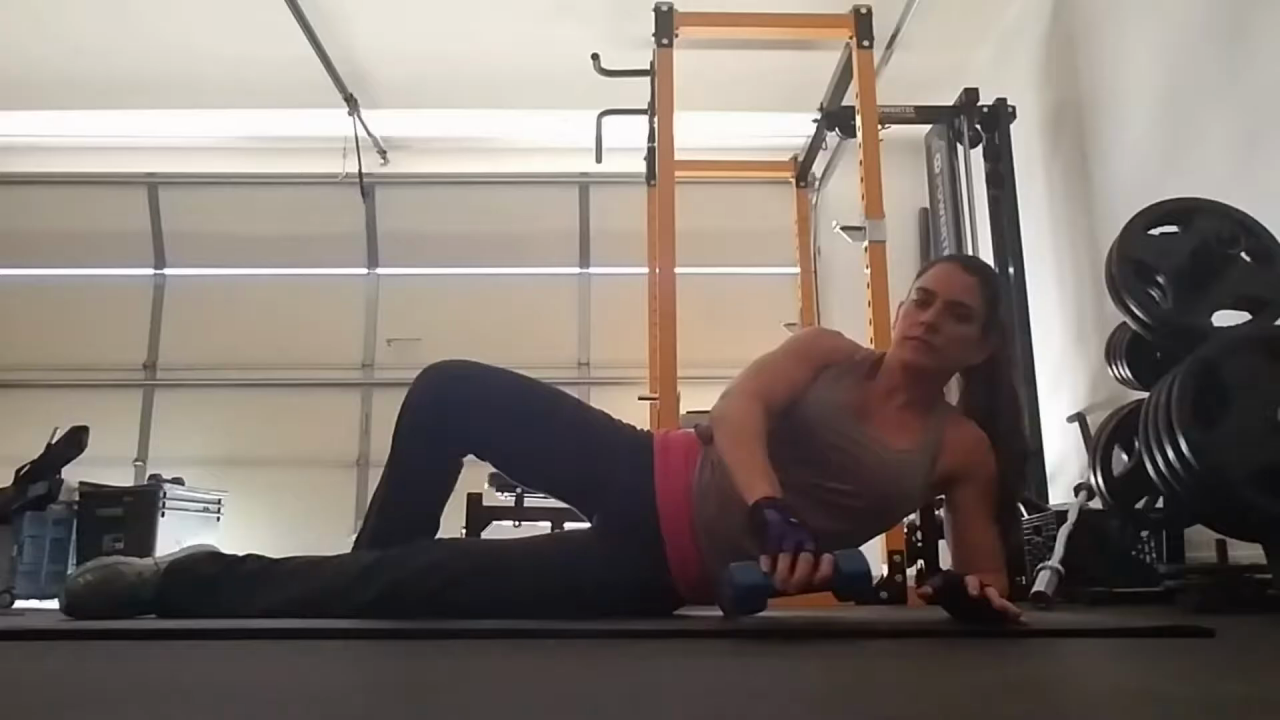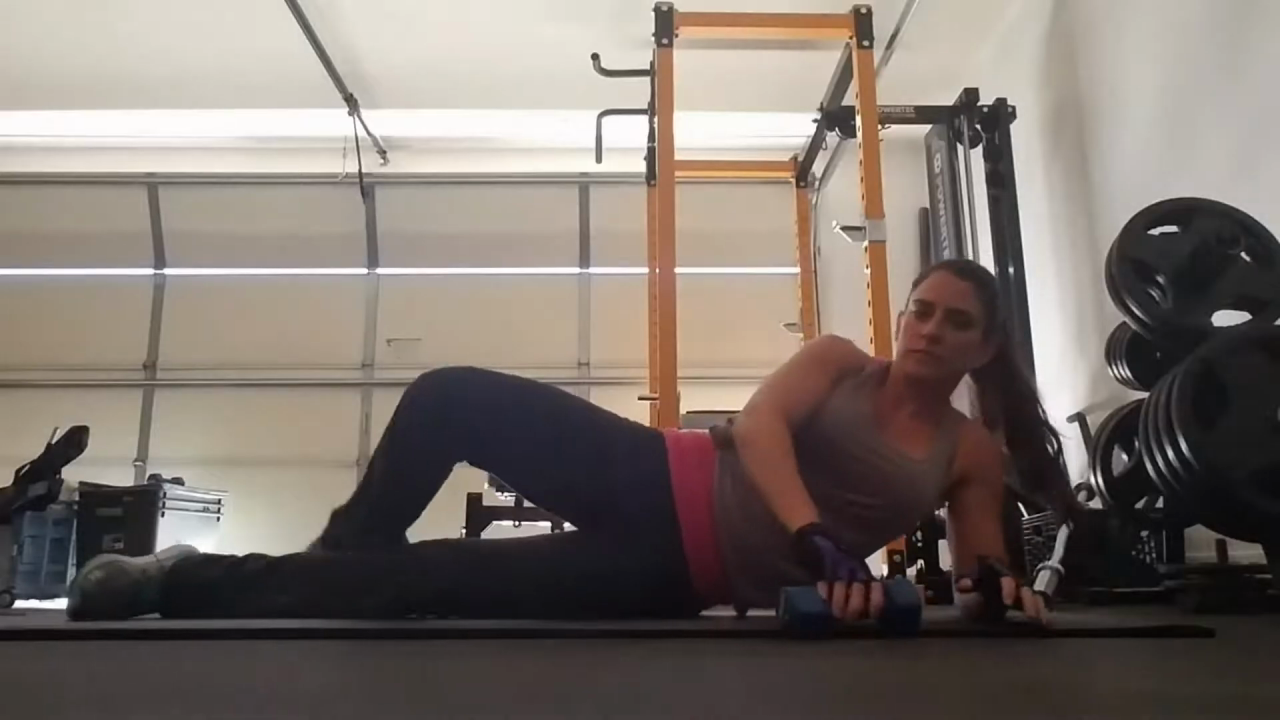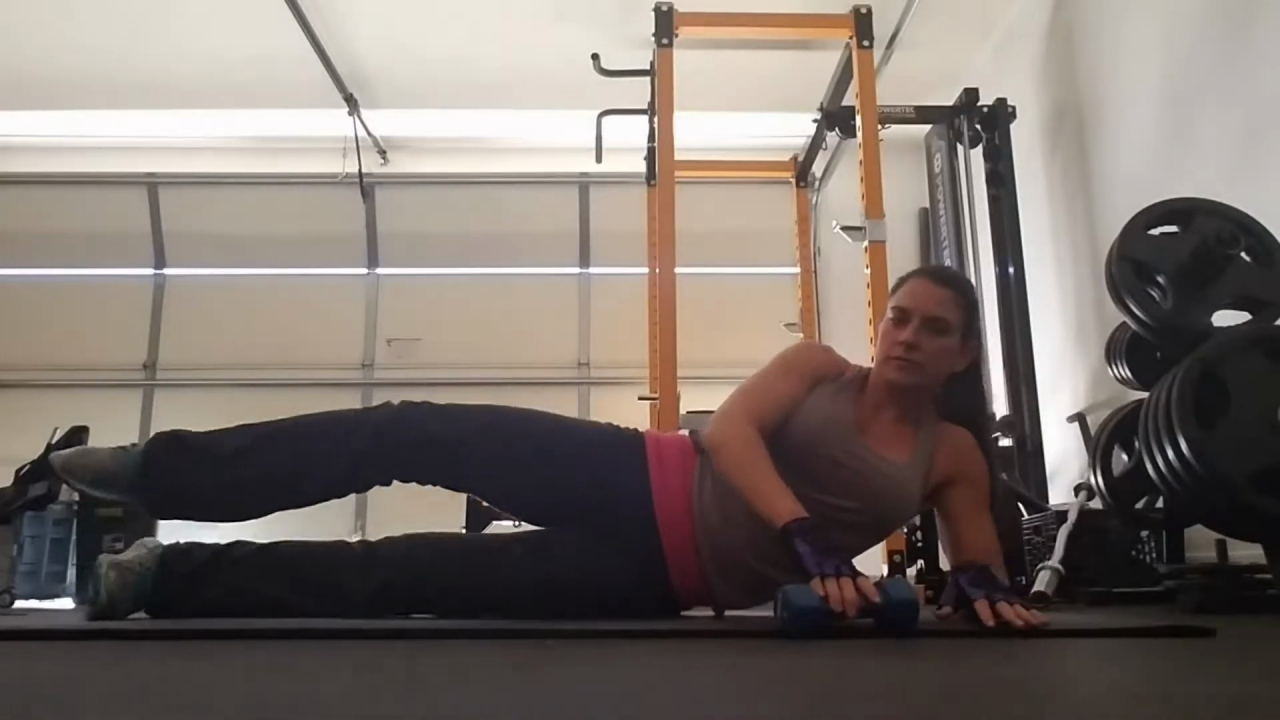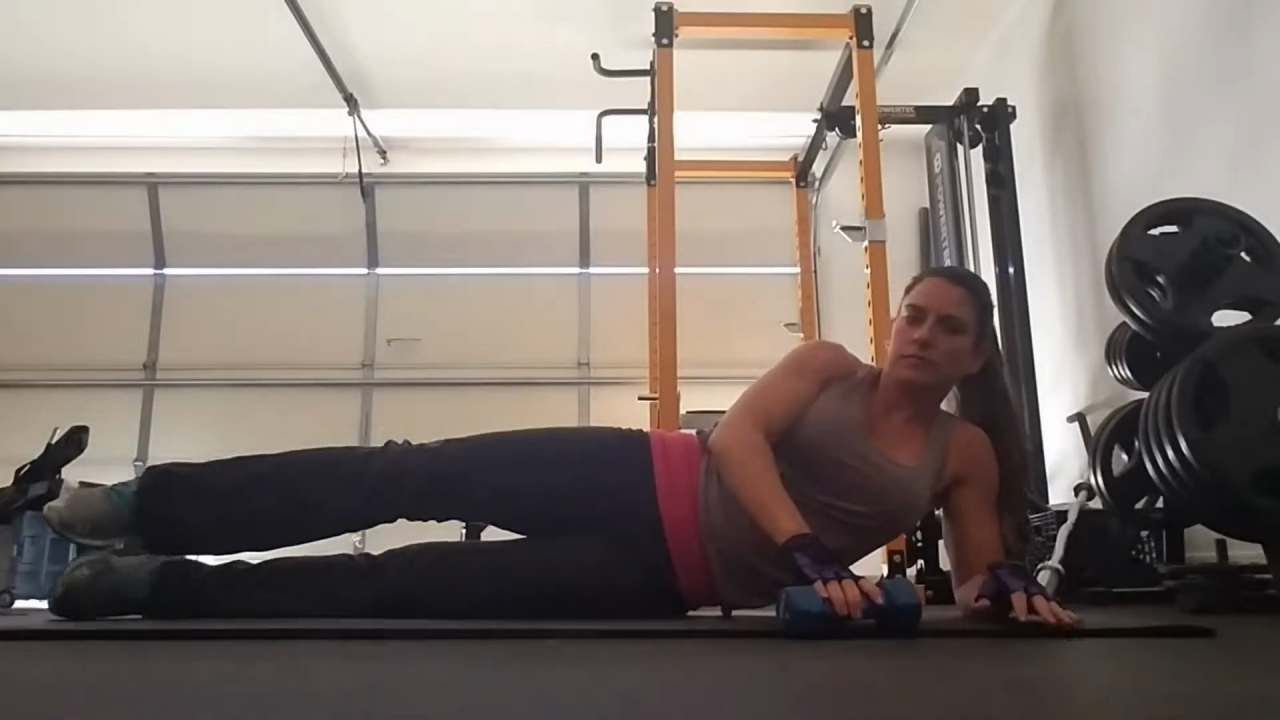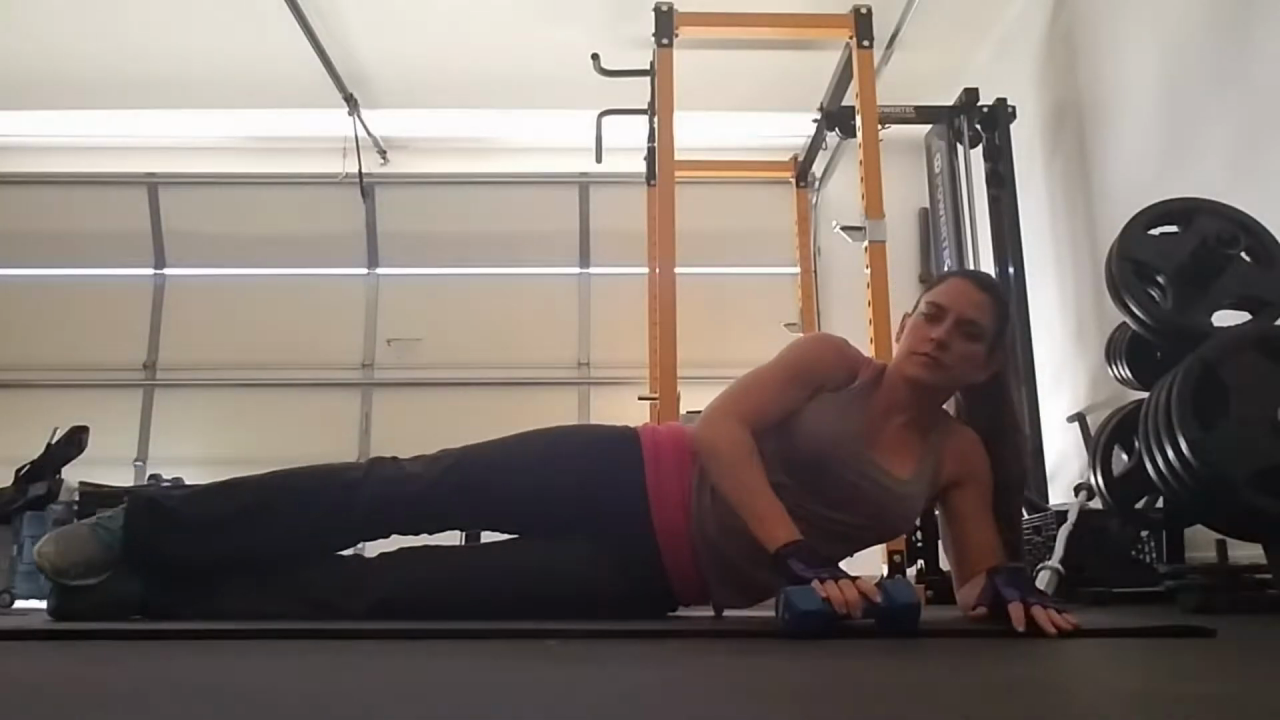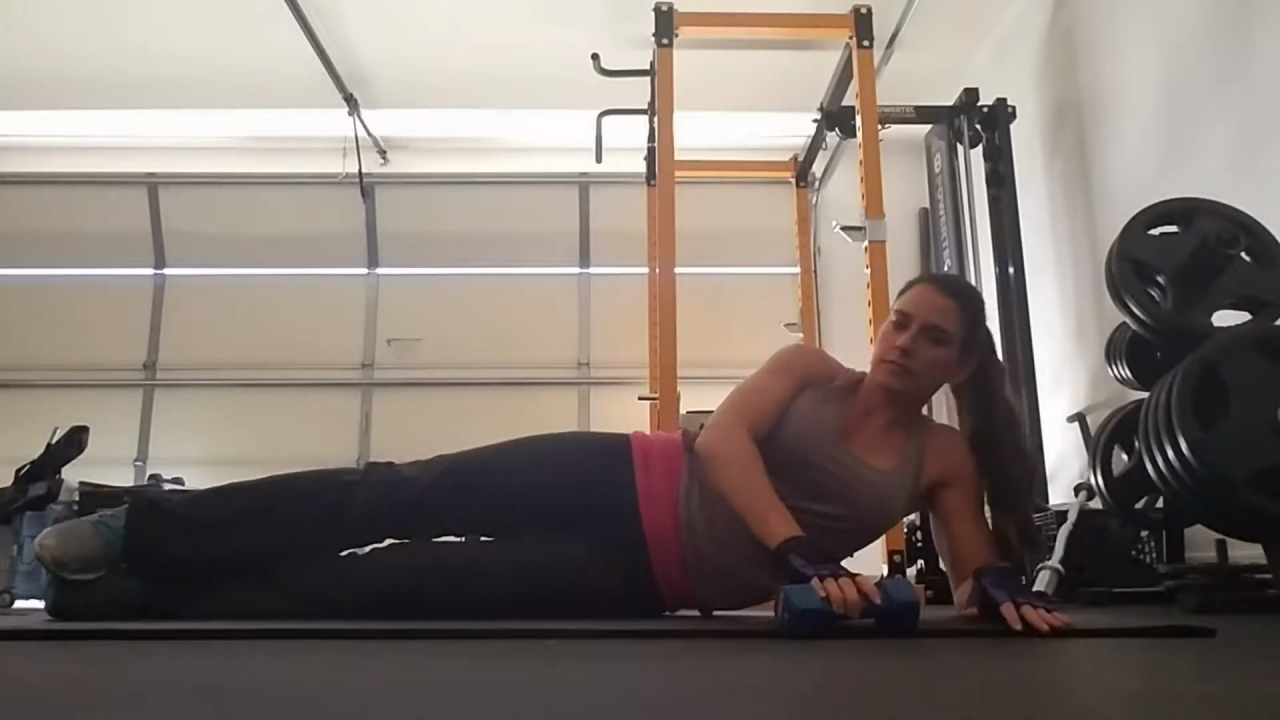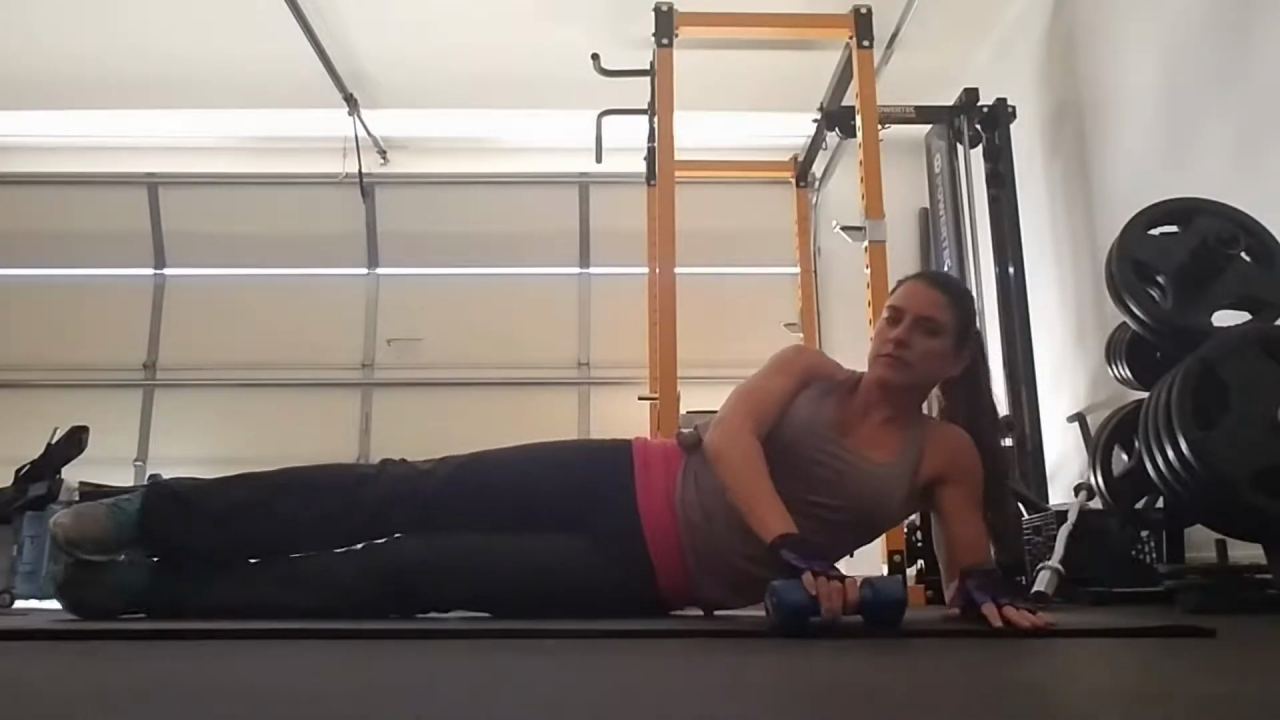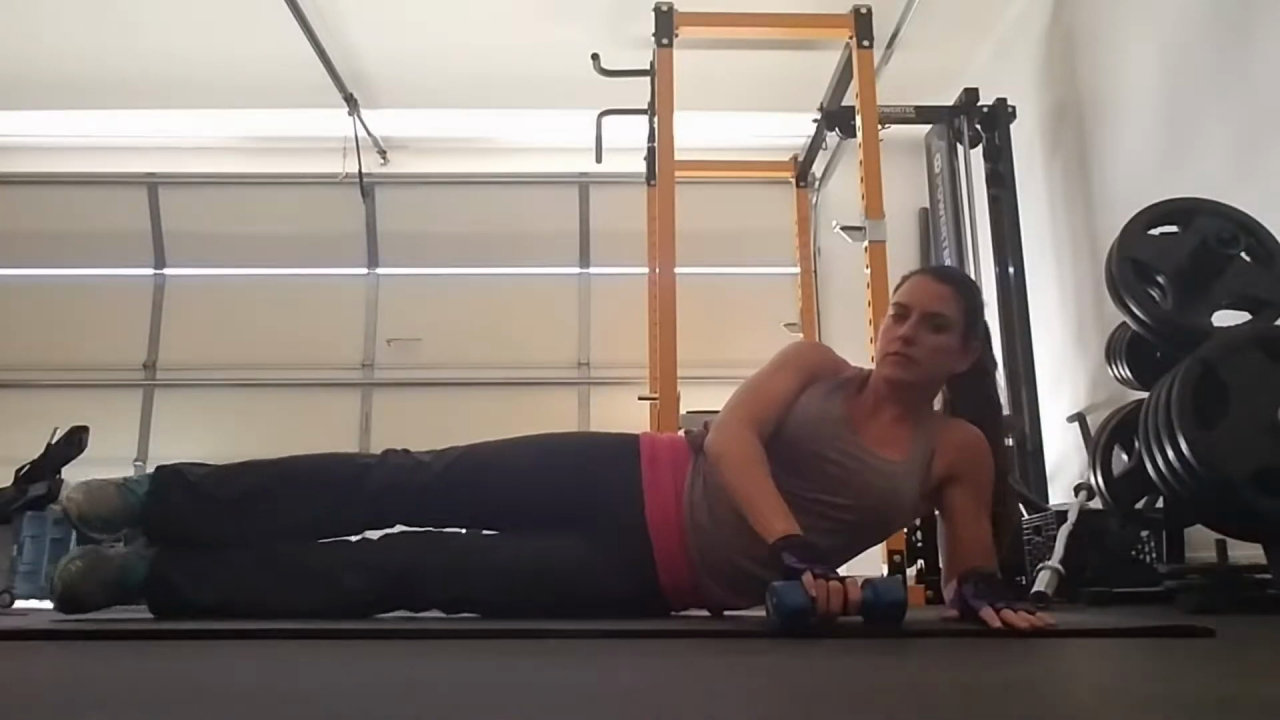
dt=0.4s
person 1, frame 1
left shoulder: (965, 451)
right shoulder: (827, 352)
left elbow: (981, 575)
right elbow: (737, 407)
left wrist: (981, 592)
right wrist: (771, 508)
left hip: (665, 575)
right hip: (647, 478)
left knee: (430, 583)
right knee: (450, 391)
left ankle: (188, 587)
right ankle: (370, 571)
person 1, frame 2
left shoulder: (972, 456)
right shoulder: (838, 360)
left elbow: (981, 570)
right elbow: (757, 425)
left wrist: (996, 584)
right wrist: (816, 540)
left hip: (678, 577)
right hip: (660, 477)
left knee: (432, 583)
right knee: (454, 397)
left ankle: (186, 582)
right ankle: (348, 549)
person 1, frame 3
left shoulder: (954, 458)
right shoulder: (819, 366)
left elbow: (977, 567)
right elbow: (727, 429)
left wrist: (982, 588)
right wrist: (804, 536)
left hip: (657, 578)
right hip: (638, 479)
left knee: (409, 575)
right knee: (412, 435)
left ankle: (173, 578)
right ankle: (157, 470)
person 1, frame 4
left shoulder: (966, 456)
right shoulder: (829, 366)
left elbow: (979, 576)
right elbow: (738, 435)
left wrist: (1009, 584)
right wrist: (805, 552)
left hip: (667, 581)
right hip: (643, 481)
left knee: (418, 585)
right knee: (416, 474)
left ankle: (164, 586)
right ankle: (148, 504)
person 1, frame 5
left shoulder: (961, 458)
right shoulder: (833, 360)
left elbow: (978, 576)
right elbow: (718, 427)
left wrist: (1007, 589)
right wrist: (797, 557)
left hip: (656, 575)
right hip: (631, 477)
left knee: (410, 588)
right knee: (415, 489)
left ankle: (148, 594)
right ankle: (137, 534)
person 1, frame 6
left shoulder: (945, 461)
right shoulder: (810, 368)
left elbow: (972, 573)
right elbow: (721, 437)
left wrist: (1000, 588)
right wrist: (798, 554)
left hip: (647, 581)
right hip: (624, 482)
left knee: (406, 584)
right knee: (403, 496)
left ankle: (145, 597)
right ankle: (139, 533)
person 1, frame 7
left shoulder: (947, 454)
right shoulder: (809, 369)
left elbow: (968, 571)
right elbow: (727, 434)
left wrist: (984, 591)
right wrist: (791, 550)
left hip: (648, 581)
right hip: (630, 483)
left knee: (411, 569)
right knee: (409, 493)
left ankle: (158, 585)
right ankle: (150, 515)
person 1, frame 8
left shoulder: (957, 452)
right shoulder: (817, 365)
left elbow: (970, 572)
right elbow: (728, 435)
left wrist: (982, 595)
right wrist: (794, 549)
left hip: (652, 582)
right hip: (636, 480)
left knee: (409, 568)
right knee: (413, 485)
left ankle: (163, 574)
right ankle: (162, 500)
